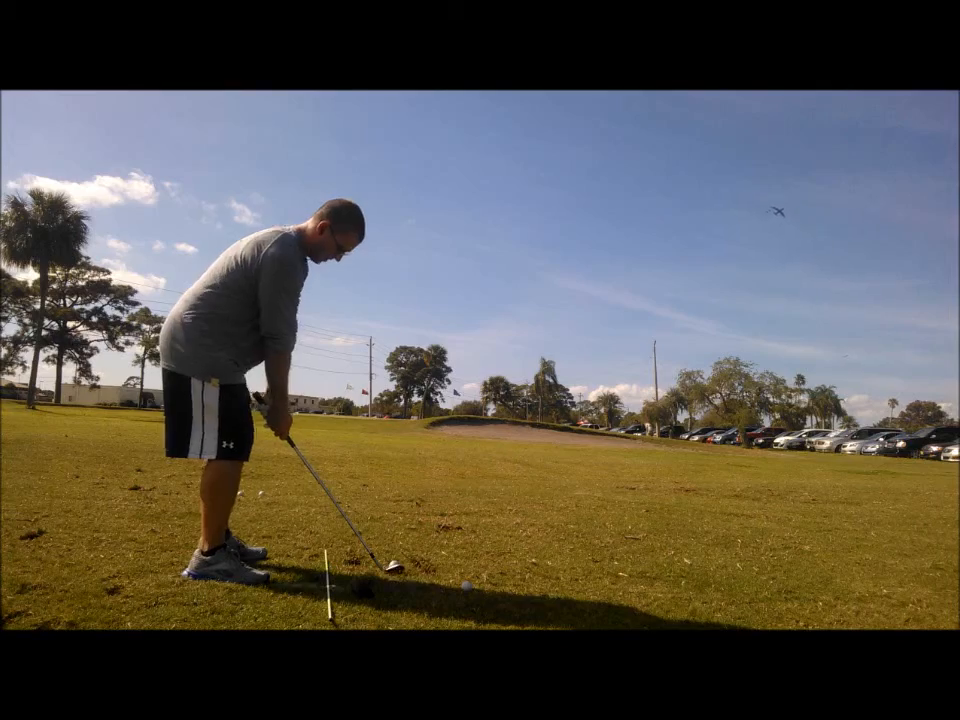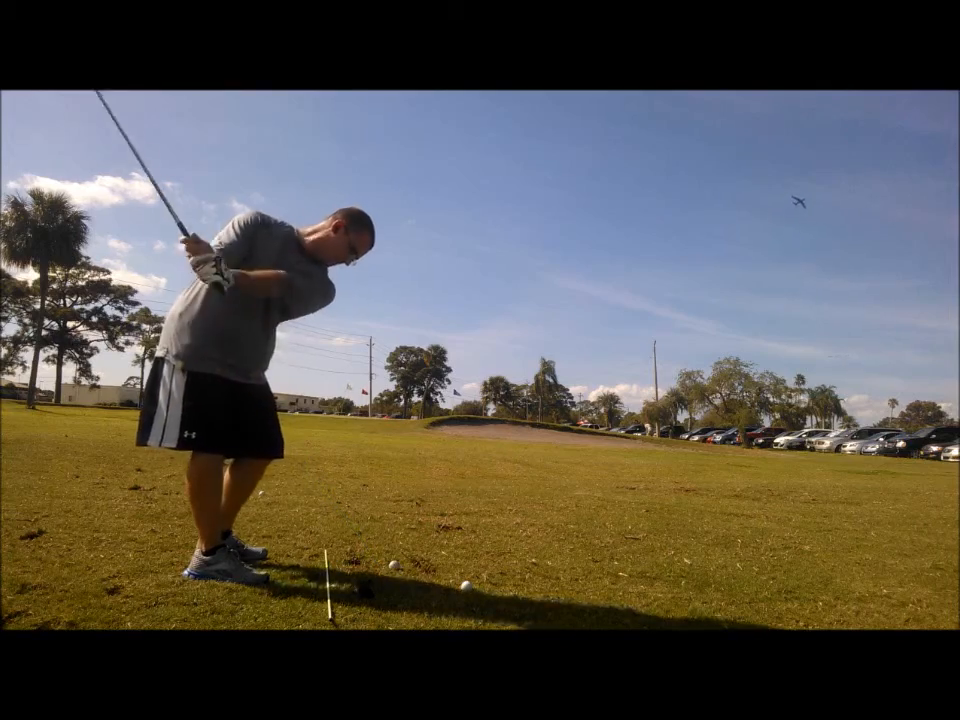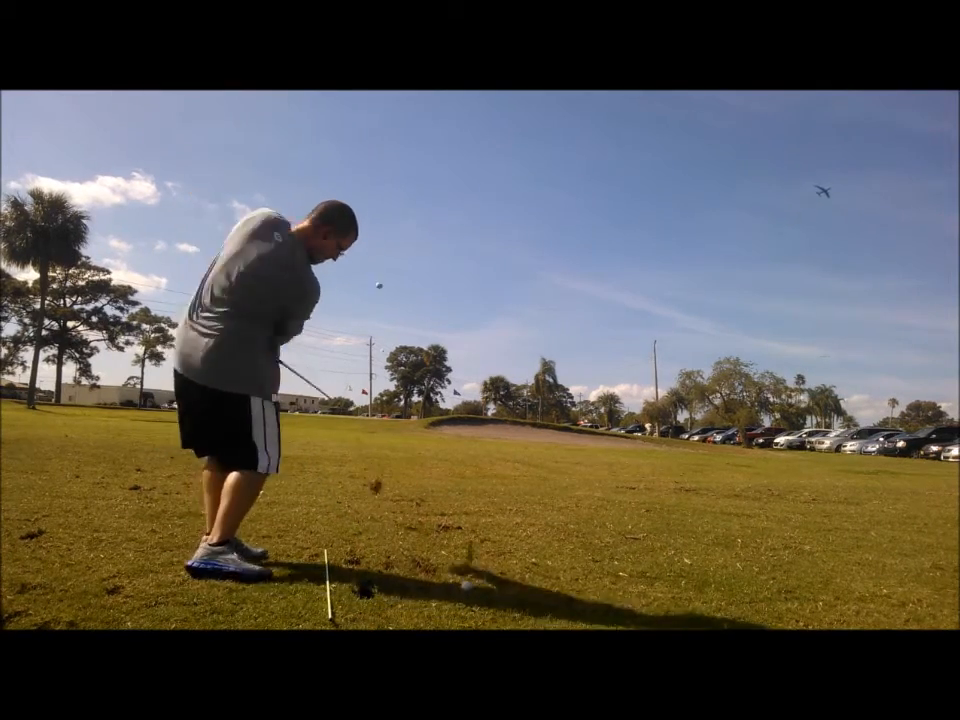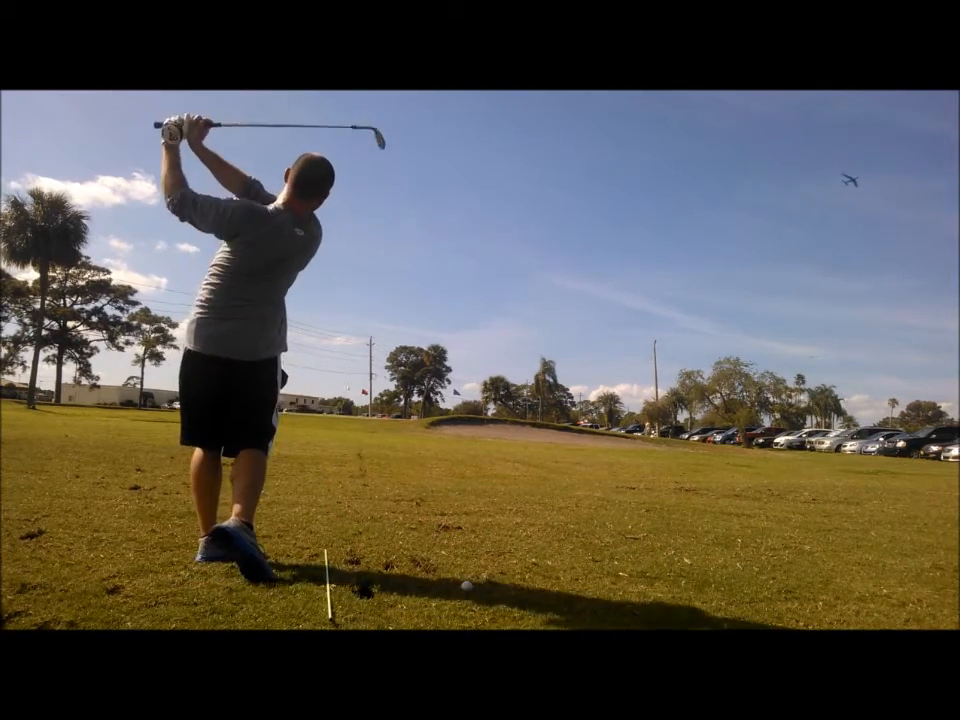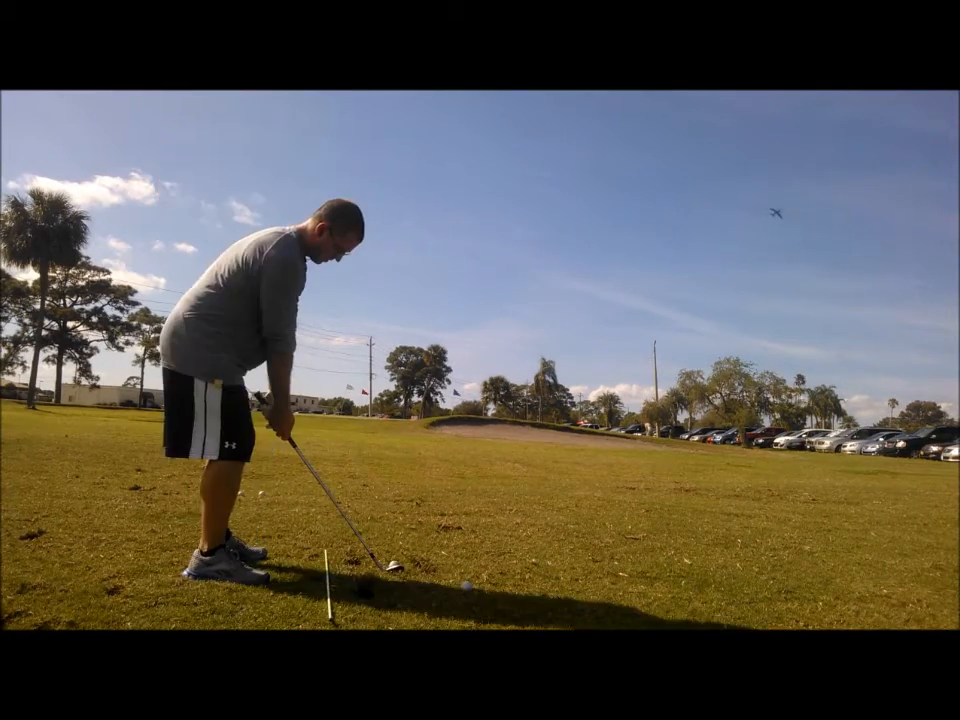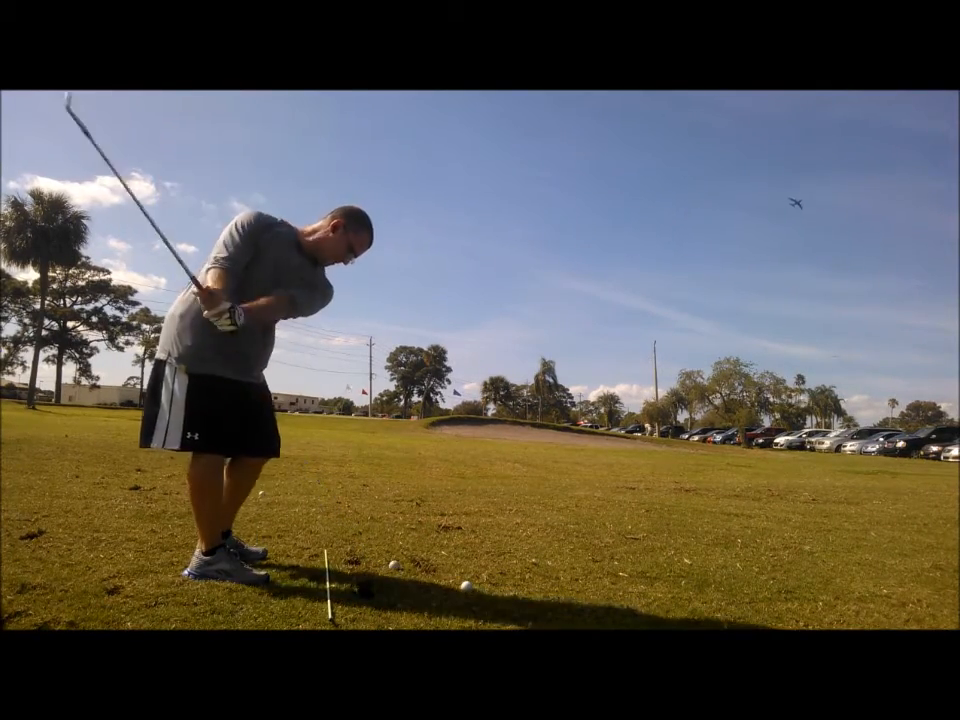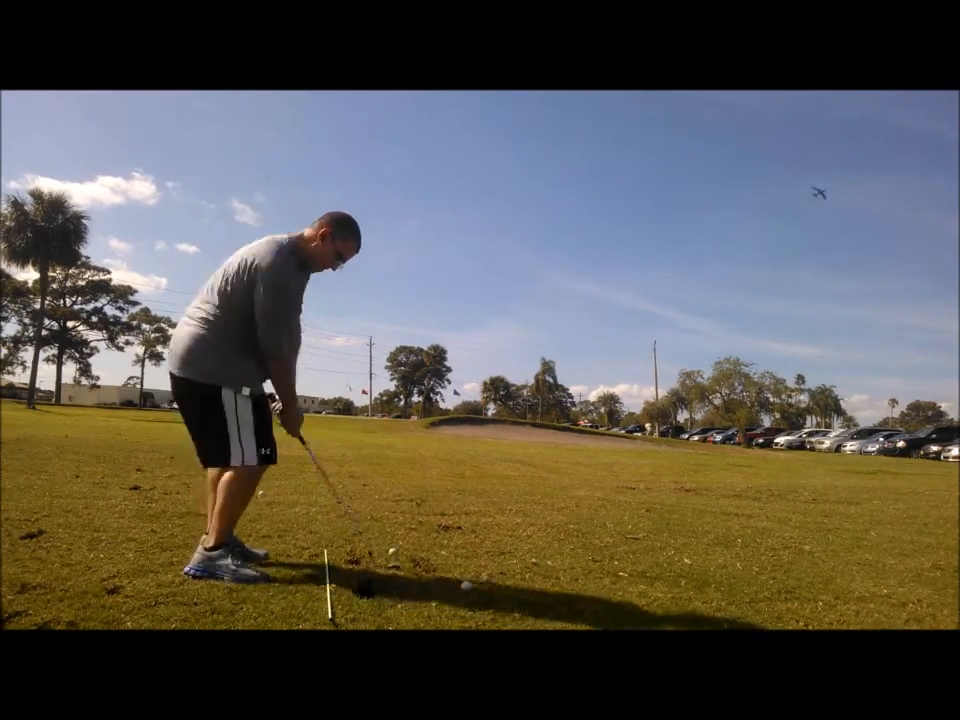
dt=0.7s
person 1, frame 1
left shoulder: (283, 249)
right shoulder: (283, 255)
left elbow: (282, 334)
right elbow: (277, 338)
left wrist: (273, 394)
right wrist: (279, 403)
left hip: (215, 354)
right hip: (198, 351)
left knee: (233, 450)
right knee: (226, 452)
left ankle: (219, 538)
right ankle: (209, 555)
person 1, frame 2
left shoulder: (320, 286)
right shoulder: (258, 225)
left elbow: (280, 283)
right elbow: (214, 262)
left wrist: (226, 275)
right wrist: (207, 257)
left hip: (245, 369)
right hip: (193, 350)
left knee: (259, 452)
right knee: (209, 449)
left ankle: (222, 537)
right ankle: (209, 554)
person 1, frame 3
left shoulder: (261, 221)
right shoulder: (305, 285)
right wrist: (266, 378)
left hip: (192, 358)
right hip: (237, 370)
left knee: (219, 451)
right knee: (255, 460)
left ankle: (218, 535)
right ankle: (215, 548)
person 1, frame 4
left shoulder: (250, 220)
right shoulder: (310, 235)
left elbow: (178, 199)
right elbow: (249, 187)
left wrist: (172, 144)
right wrist: (199, 146)
left hip: (205, 345)
right hip: (257, 353)
left knee: (206, 444)
right knee: (251, 444)
left ankle: (209, 537)
right ankle: (239, 524)
person 1, frame 5
left shoulder: (281, 246)
right shoulder: (285, 256)
left elbow: (276, 334)
right elbow: (279, 338)
left wrist: (276, 398)
right wrist: (281, 402)
left hip: (211, 354)
right hip: (200, 353)
left knee: (232, 450)
right knee: (228, 451)
left ankle: (218, 539)
right ankle: (209, 555)
person 1, frame 6
left shoulder: (318, 288)
right shoulder: (258, 225)
left elbow: (281, 303)
right elbow: (222, 266)
left wrist: (238, 314)
right wrist: (216, 295)
left hip: (244, 368)
right hip: (192, 350)
left knee: (255, 452)
right knee: (209, 451)
left ankle: (221, 537)
right ankle: (208, 554)
person 1, frame 7
left shoulder: (279, 252)
right shoulder: (278, 266)
left elbow: (286, 341)
right elbow: (278, 348)
left wrist: (282, 397)
right wrist: (290, 405)
left hip: (199, 360)
right hip: (209, 363)
left knee: (231, 455)
right knee: (249, 457)
left ankle: (219, 536)
right ankle: (212, 553)
